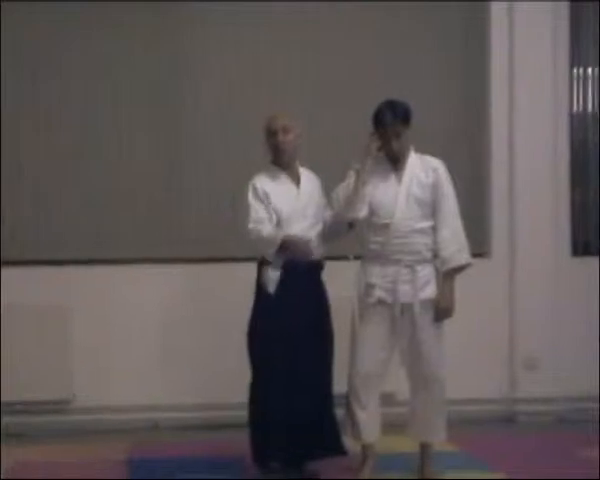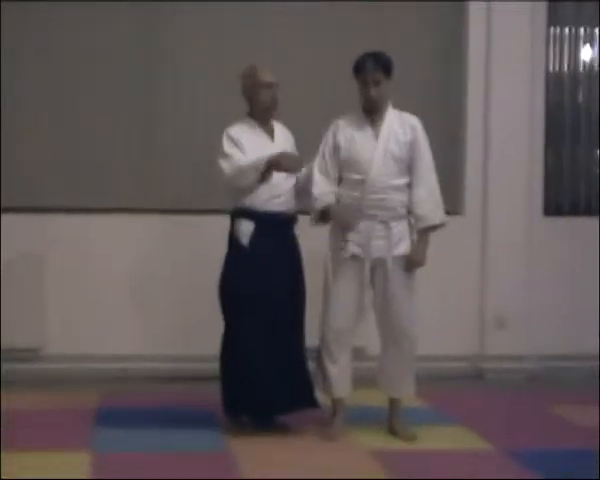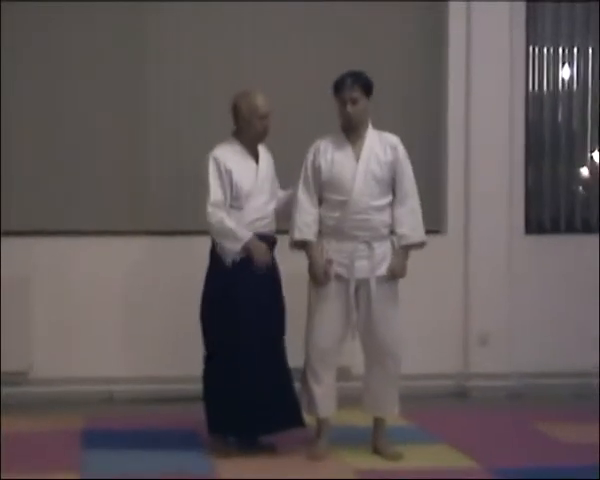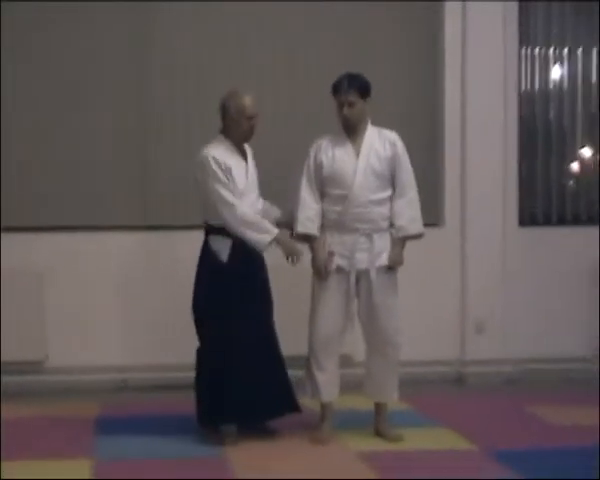
dt=0.5s
person 1, frame 1
left shoulder: (433, 169)
right shoulder: (366, 172)
left elbow: (448, 228)
right elbow: (346, 211)
left wrist: (447, 284)
right wrist: (367, 162)
left hip: (422, 280)
right hip: (377, 281)
left knee: (428, 371)
right knee: (364, 369)
person 1, frame 2
left shoulder: (410, 126)
right shoulder: (341, 128)
left elbow: (423, 184)
right elbow: (320, 178)
left wrist: (422, 239)
right wrist: (332, 211)
left hip: (395, 235)
right hip: (350, 236)
left knee: (399, 326)
right knee: (337, 323)
left ankle: (395, 413)
right ankle: (338, 411)
person 1, frame 3
left shoulder: (391, 146)
right shoulder: (321, 149)
left elbow: (406, 201)
right elbow: (307, 202)
left wrist: (402, 253)
right wrist: (313, 251)
left hip: (378, 256)
right hip: (333, 256)
left knee: (383, 345)
right knee: (321, 344)
left ankle: (379, 432)
right ankle: (322, 431)
person 1, frame 4
left shoulder: (390, 142)
right shoulder: (322, 147)
left elbow: (405, 195)
right elbow: (309, 198)
left wrist: (399, 244)
right wrist: (315, 245)
left hip: (377, 247)
right hip: (334, 248)
left knee: (384, 333)
right knee: (324, 333)
left ankle: (381, 416)
right ankle: (326, 416)
person 2, frame 1
left shoulder: (313, 181)
right shoulder: (260, 184)
left elbow: (327, 225)
right elbow: (259, 229)
right wrist: (286, 241)
left hip: (310, 281)
right hip: (278, 284)
left knee: (312, 370)
right knee: (273, 373)
person 2, frame 2
left shoulder: (285, 134)
right shoulder: (235, 134)
left elbow: (299, 179)
right elbow: (236, 173)
left wrist: (314, 170)
right wrist: (270, 162)
left hip: (283, 235)
right hip: (251, 236)
left knee: (283, 322)
right knee: (246, 324)
left ankle: (269, 405)
right ankle: (240, 407)
person 2, frame 3
left shoulder: (266, 156)
right shoulder: (221, 157)
right elbow: (215, 213)
right wrist: (249, 242)
left hip: (262, 258)
right hip: (234, 260)
left knee: (264, 345)
right knee: (229, 347)
left ankle: (249, 428)
right ankle: (224, 429)
person 2, frame 4
left shoulder: (246, 152)
right shoulder: (212, 157)
right elbow: (232, 210)
left wrist: (281, 217)
right wrist: (277, 237)
left hip: (248, 254)
right hip: (223, 256)
left knee: (257, 336)
right knee: (221, 340)
left ankle: (250, 414)
right ankle: (216, 418)
